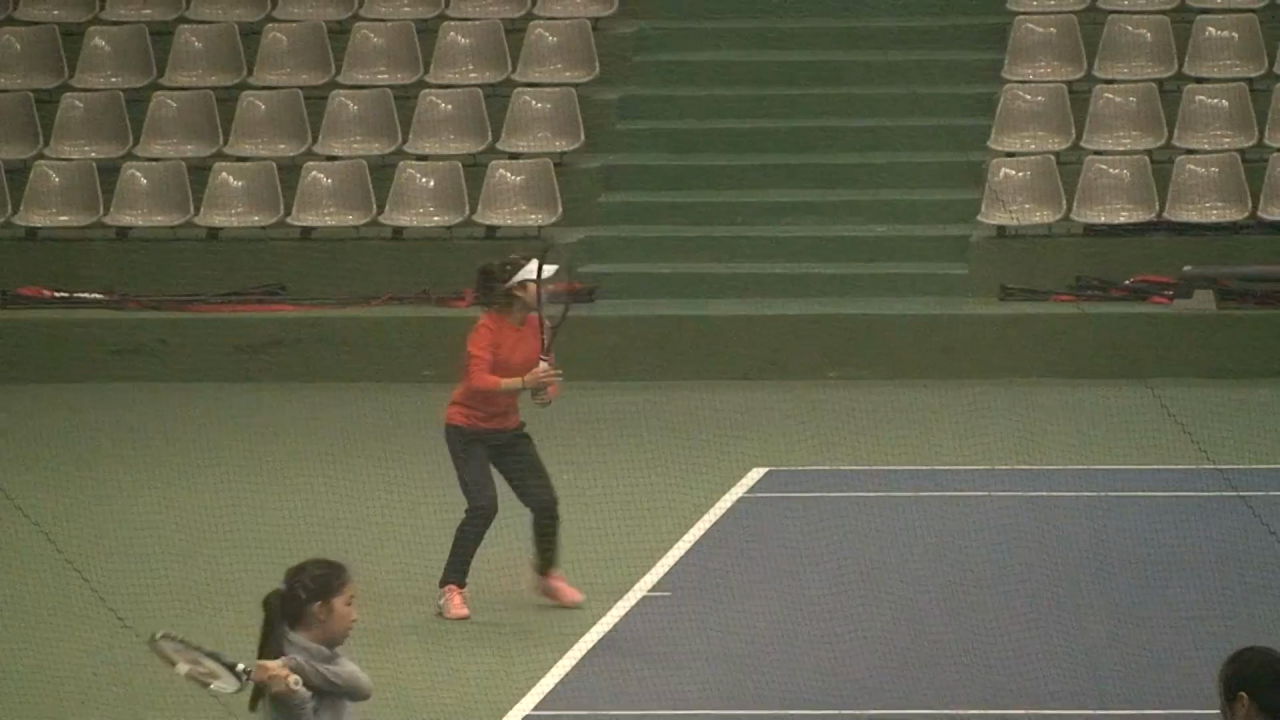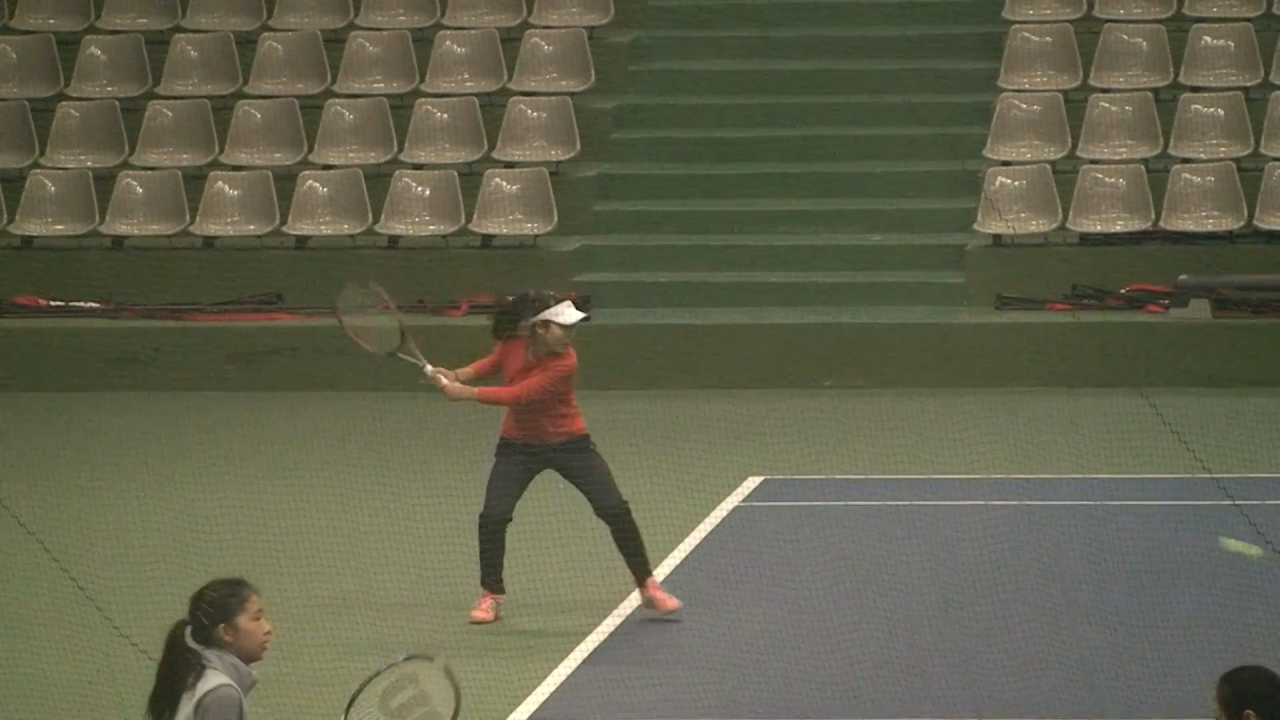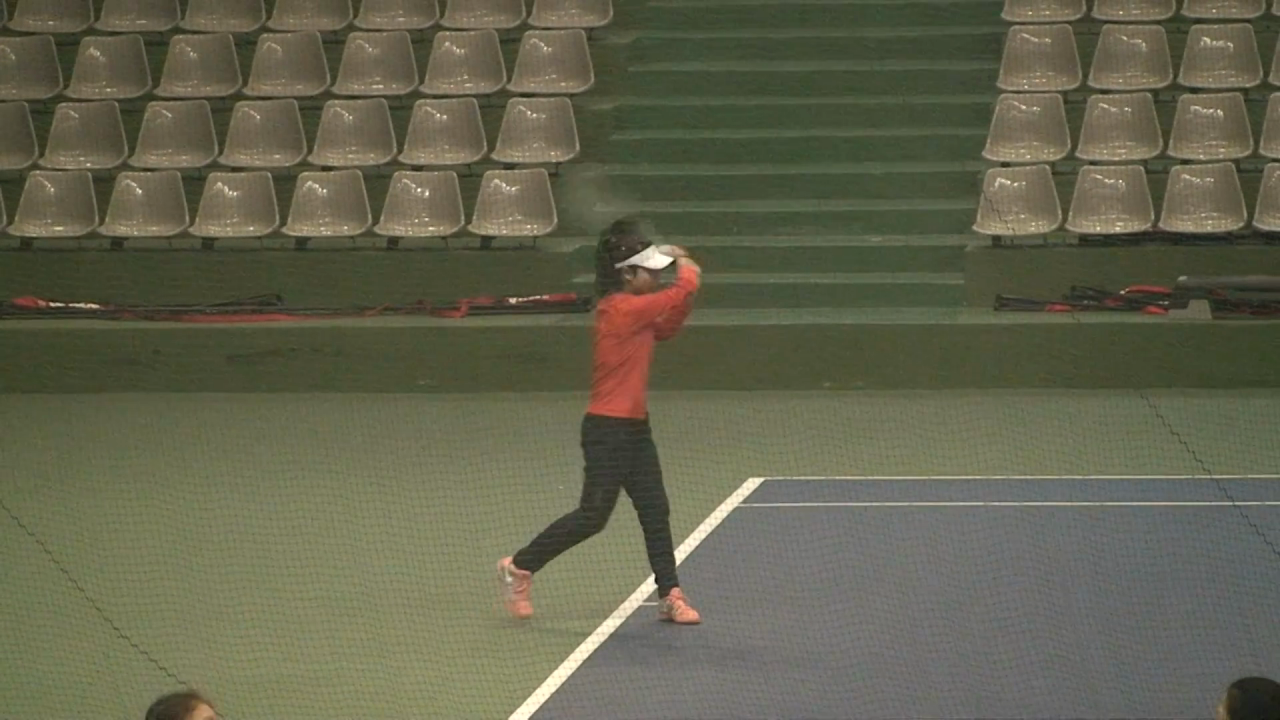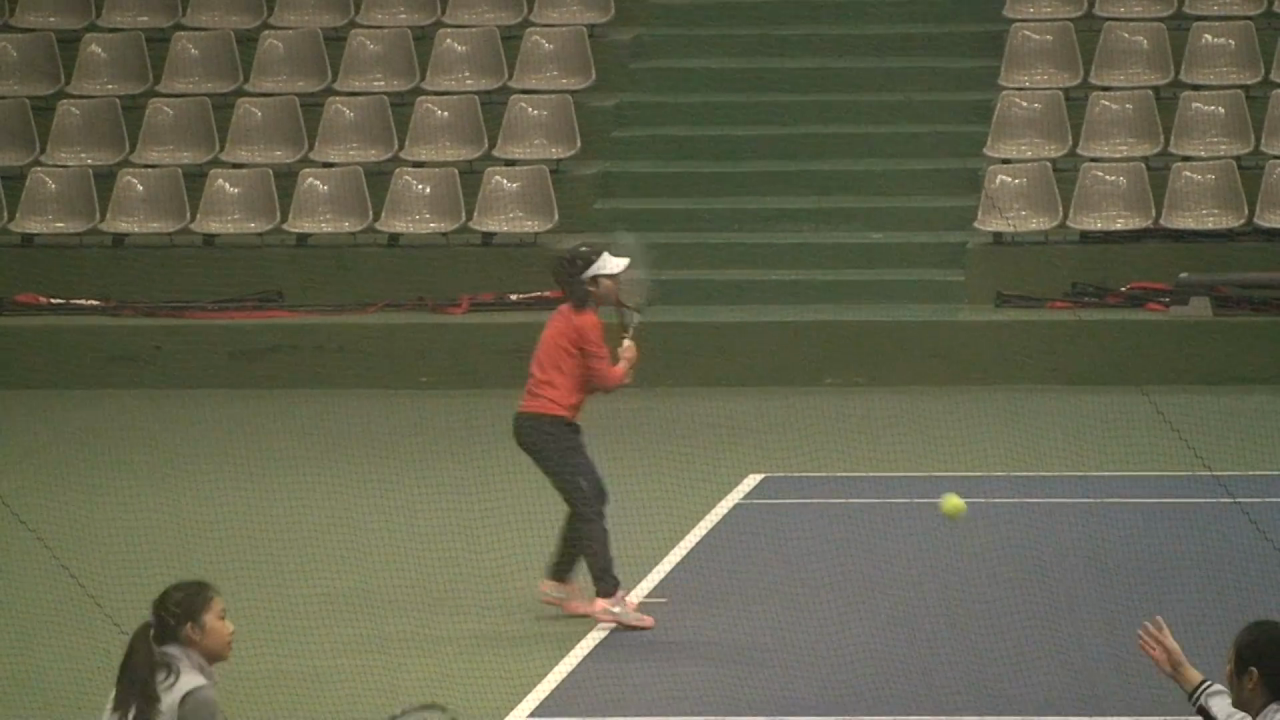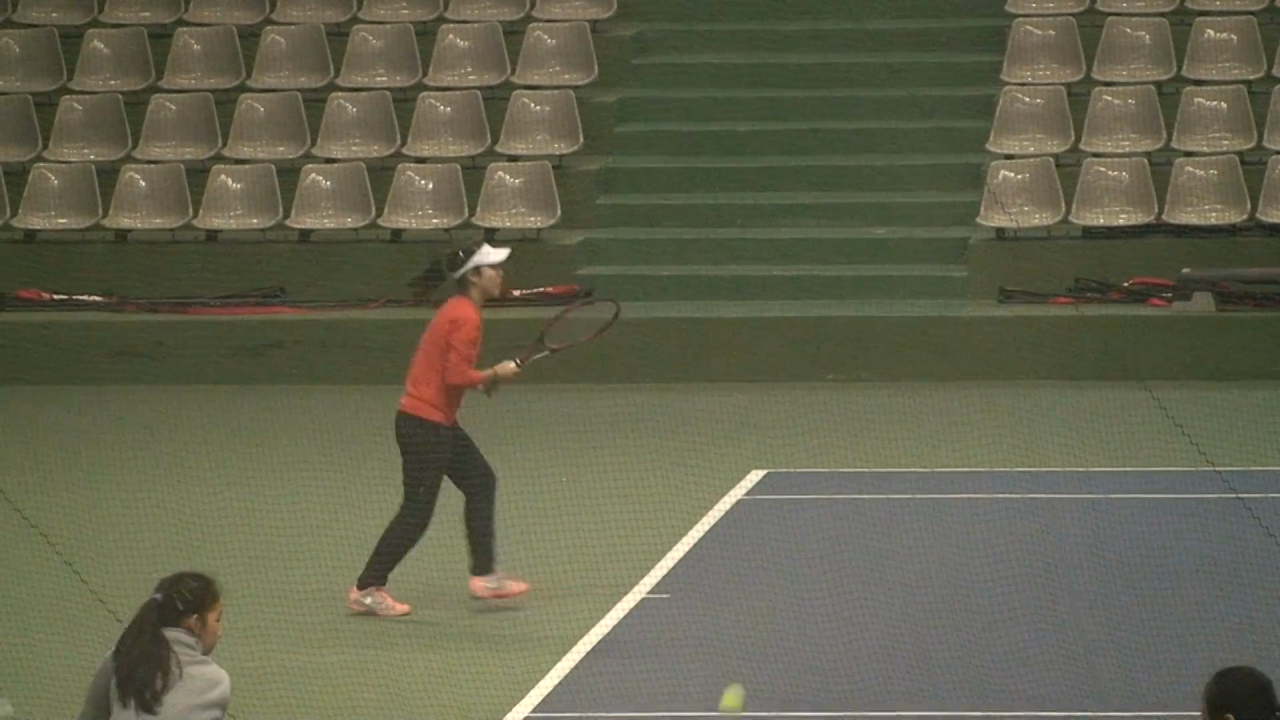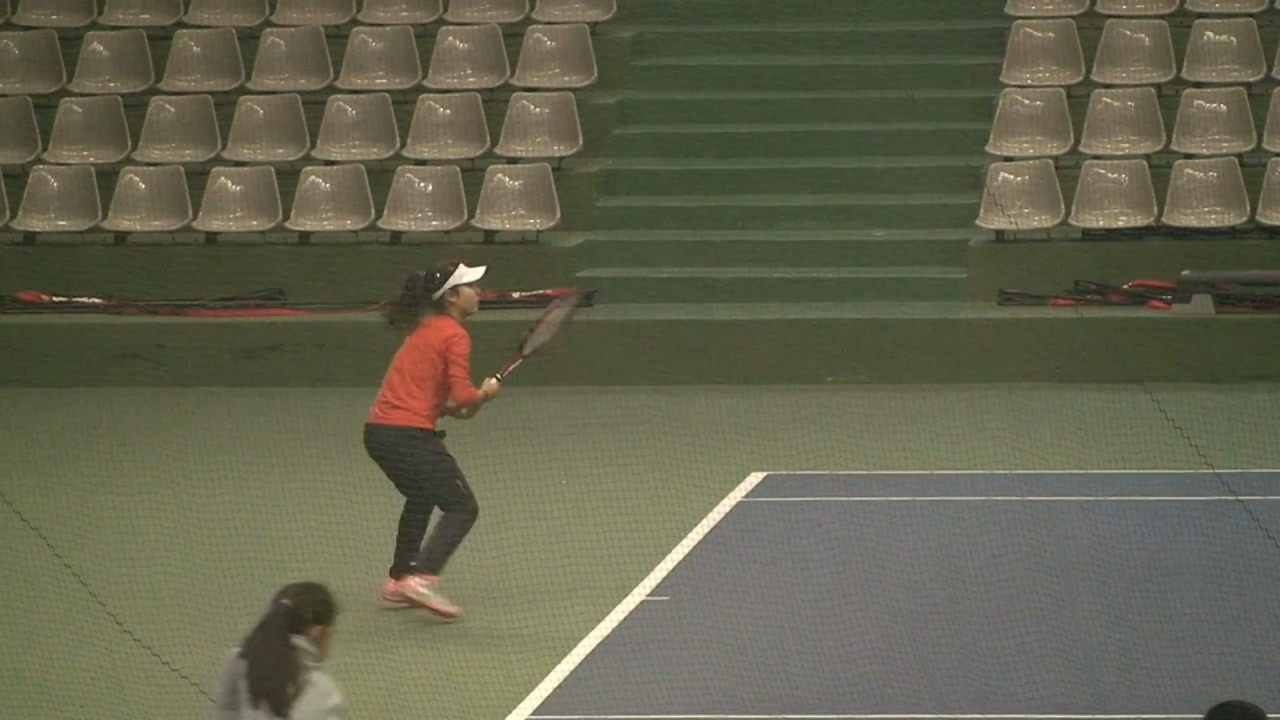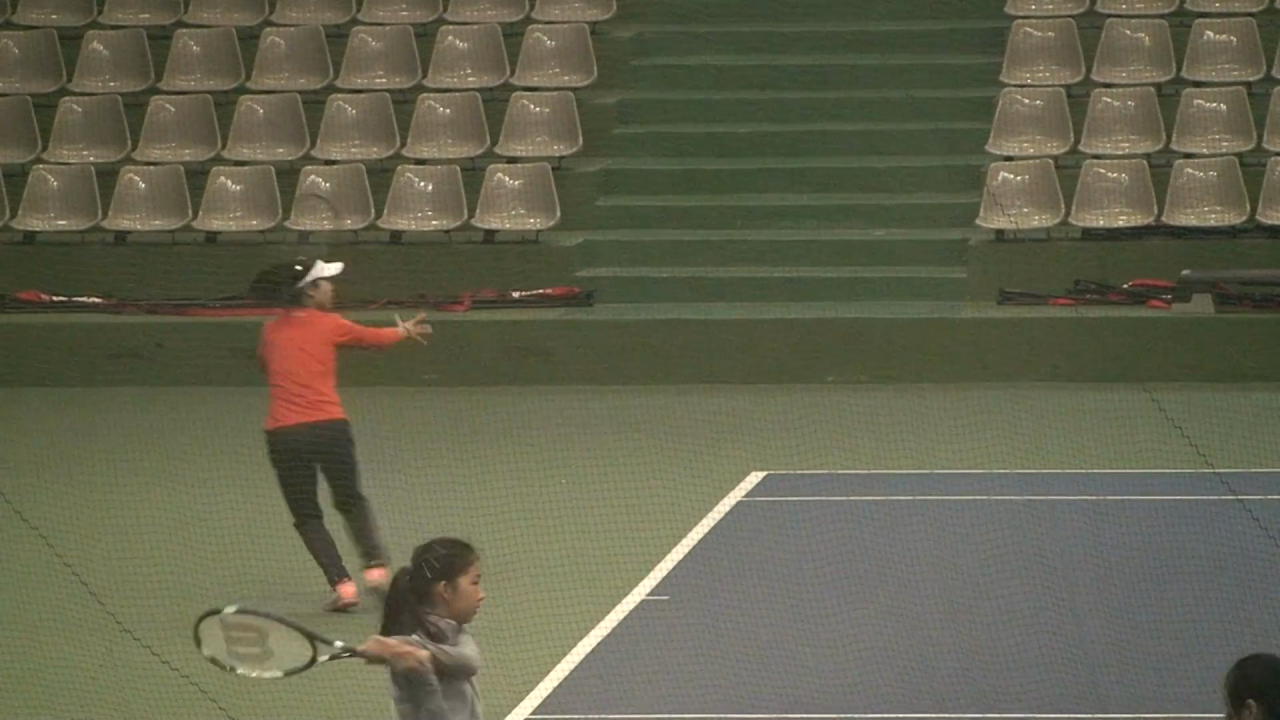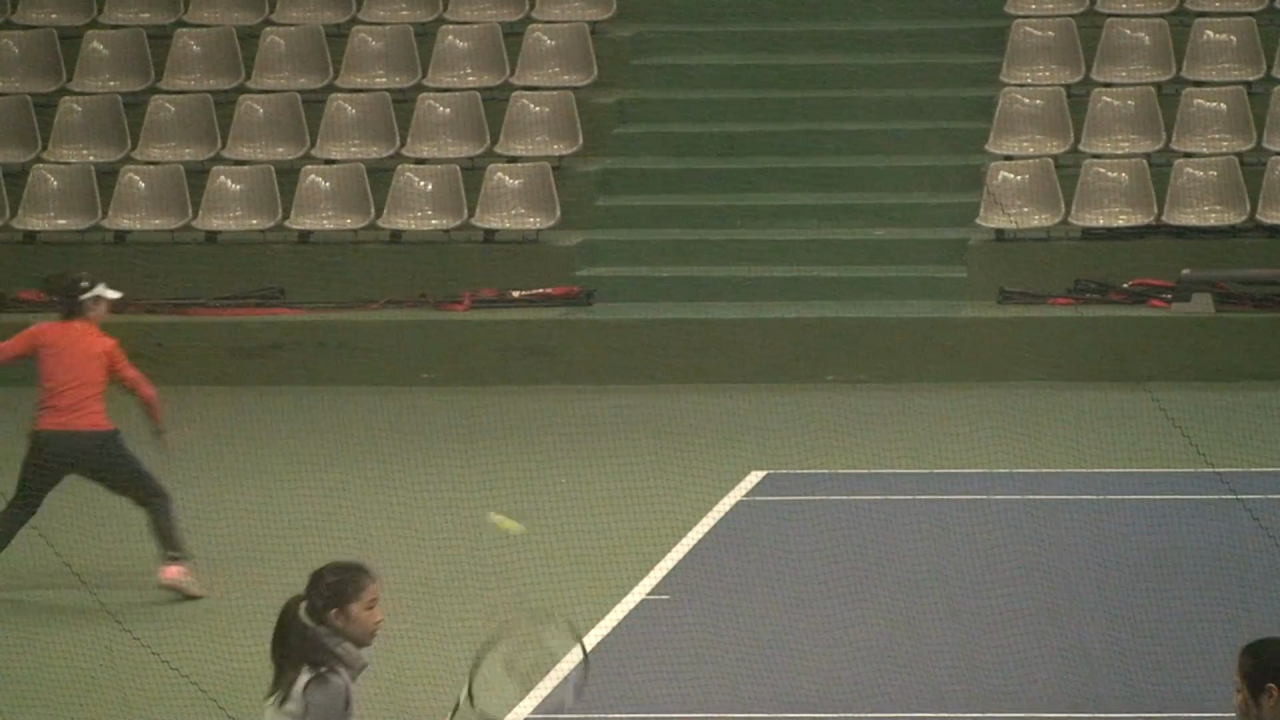
dt=0.5s
person 1, frame 1
left shoulder: (534, 325)
right shoulder: (487, 328)
left elbow: (536, 373)
right elbow: (477, 382)
left wrist: (544, 388)
right wrist: (523, 382)
left hip: (509, 429)
right hip: (468, 430)
left knee: (546, 503)
right knee: (484, 507)
left ankle: (548, 575)
right ankle: (451, 589)
person 1, frame 2
left shoulder: (565, 363)
right shoulder: (511, 343)
left elbow: (517, 394)
right elbow: (495, 362)
left wrist: (465, 392)
right wrist: (461, 374)
left hip: (569, 443)
right hip: (519, 445)
left knee: (615, 510)
right knee: (493, 517)
left ankle: (648, 585)
right ankle: (491, 594)
person 1, frame 3
left shoulder: (622, 308)
right shoulder: (629, 309)
left elbow: (664, 330)
right elbow: (685, 290)
right wrist: (685, 260)
left hip: (632, 426)
right hip: (609, 428)
left knee: (655, 509)
right knee: (592, 516)
left ankle: (670, 596)
right ankle: (519, 568)
person 1, frame 4
left shoulder: (569, 314)
right shoulder: (587, 322)
right elbow: (605, 380)
left wrist: (614, 363)
right wrist: (626, 359)
left hip: (538, 423)
right hip: (549, 425)
left knee: (589, 502)
right knee: (591, 505)
left ankle: (560, 583)
right ankle: (608, 599)
person 1, frame 5
left shoulder: (455, 310)
right shoulder: (467, 317)
right elbow: (456, 376)
left wrist: (482, 378)
right wrist: (495, 374)
left hip: (435, 421)
right hip: (425, 424)
left knee: (482, 484)
right knee: (416, 512)
left ankle: (485, 576)
right ankle: (367, 590)
person 1, frame 6
left shoulder: (423, 329)
right shoulder: (453, 334)
right elbow: (463, 393)
left wrist: (454, 408)
right wrist: (486, 389)
left hip: (378, 431)
right hip: (407, 436)
left knee: (421, 499)
right knee: (464, 508)
left ankle: (399, 580)
right ankle: (422, 579)
person 1, frame 7
left shoulder: (271, 329)
right shoulder: (331, 324)
right elbow: (378, 338)
right wrist: (405, 331)
left hip: (284, 435)
right hip: (330, 430)
left knee: (307, 518)
right knee: (351, 503)
left ankle: (344, 587)
right ankle: (377, 569)
person 1, frame 8
left shoulder: (42, 333)
right shoulder: (106, 344)
right elbow: (144, 391)
right wrist: (160, 425)
left hip: (48, 439)
right hip: (94, 440)
right knee: (156, 499)
right ankle: (175, 567)
